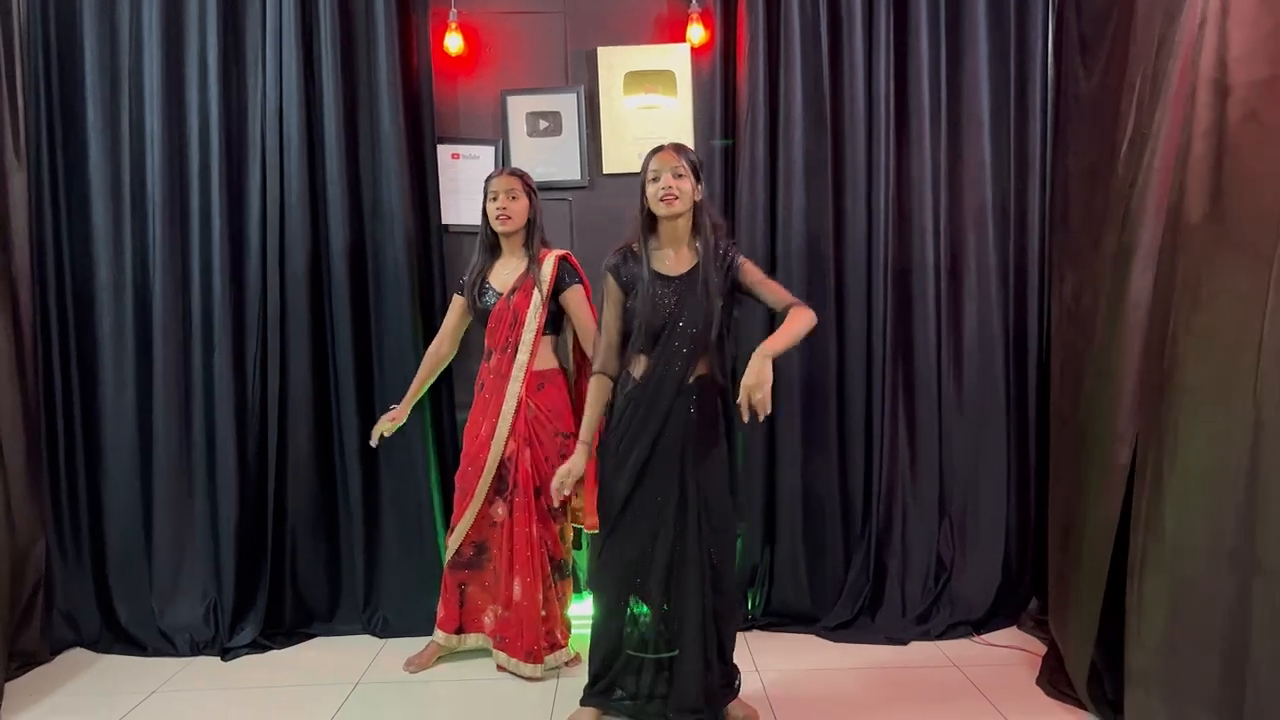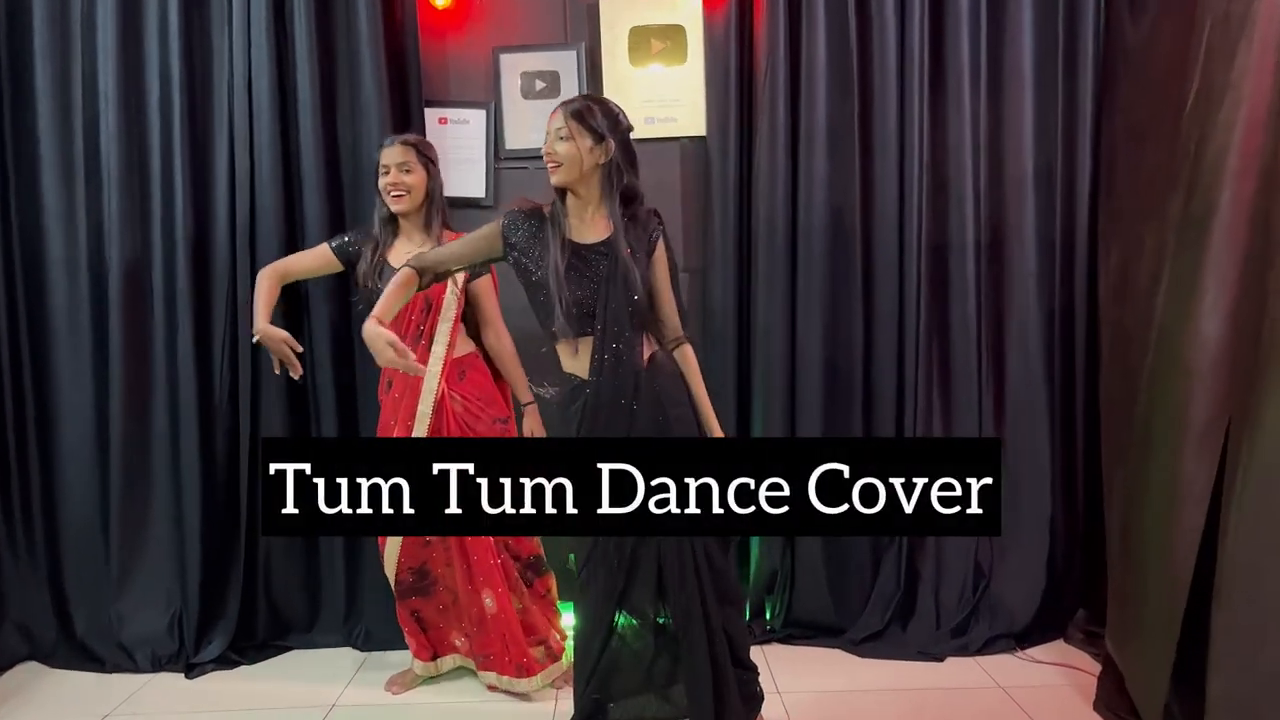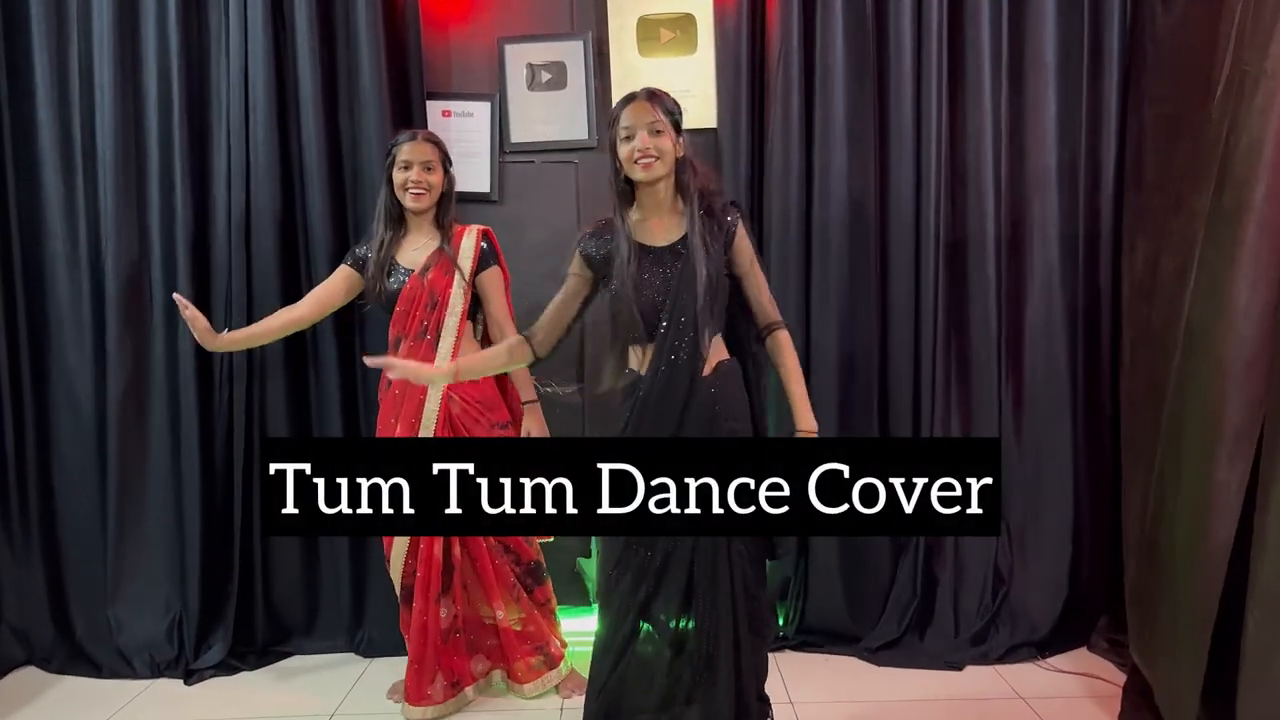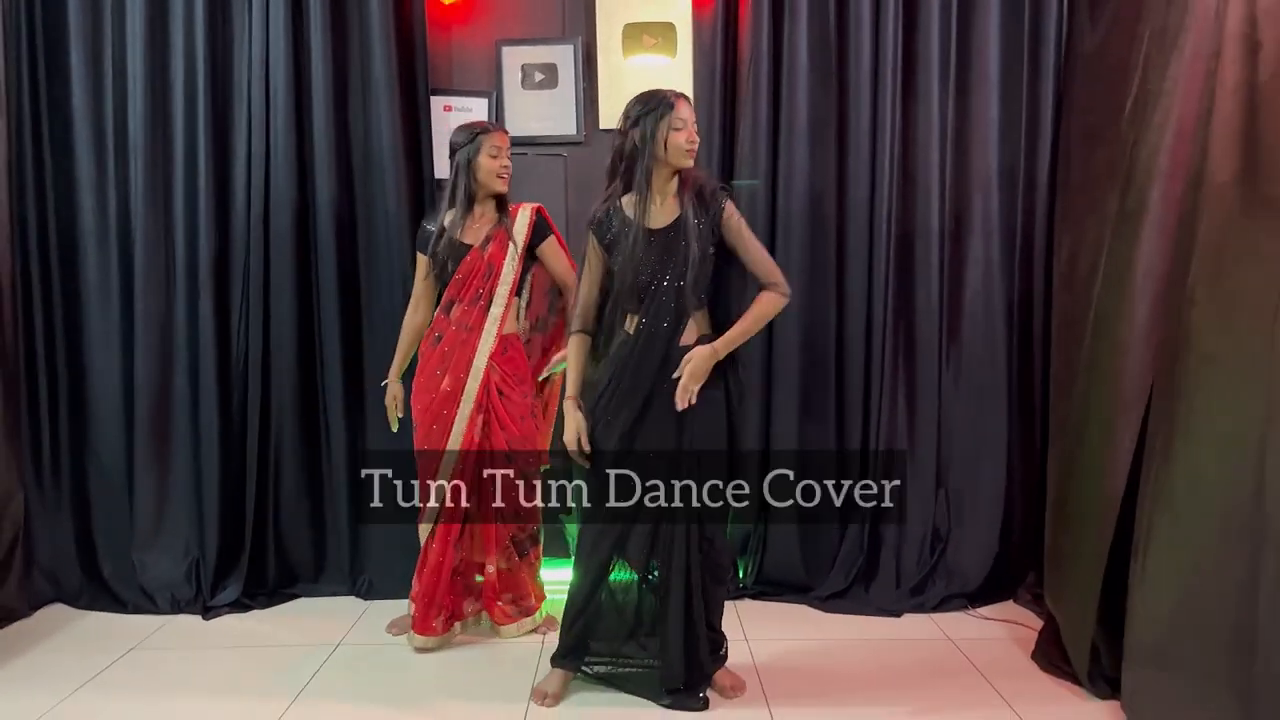
dt=1s
person 1, frame 1
left shoulder: (723, 259)
right shoulder: (626, 264)
left elbow: (802, 312)
right elbow: (607, 362)
left wrist: (764, 354)
right wrist: (584, 446)
left hip: (699, 417)
right hip: (636, 418)
left knee: (704, 552)
right knee: (626, 551)
person 1, frame 2
left shoulder: (643, 229)
right shoulder: (527, 228)
left elbow: (674, 336)
right elbow: (421, 267)
left wrist: (713, 430)
right wrist: (375, 322)
left hip: (660, 401)
right hip: (590, 410)
left knee: (694, 553)
right knee: (609, 562)
person 1, frame 3
left shoulder: (720, 223)
right shoulder: (604, 242)
left elbow: (771, 325)
right elbow: (534, 341)
left wrist: (806, 425)
right wrist: (439, 371)
left hip: (716, 410)
right hip: (646, 416)
left knee: (724, 573)
right knee: (634, 577)
person 1, frame 4
left shoulder: (712, 206)
right shoulder: (610, 220)
left elbow: (776, 288)
right elbow: (584, 321)
left wrist: (714, 350)
right wrist: (572, 403)
left hip: (694, 380)
right hip: (625, 377)
left knee: (695, 520)
right knee: (608, 519)
left ankle: (701, 655)
right ankle: (574, 654)
person 2, frame 1
left shoulder: (557, 266)
right shoulder: (478, 272)
left elbow: (592, 338)
right elbow: (445, 342)
right wrist: (405, 403)
left hip: (542, 402)
right hip: (490, 404)
left knee: (539, 520)
right knee: (473, 515)
left ankle: (539, 638)
right ankle: (453, 630)
person 2, frame 2
right shoulder: (364, 248)
left elbow: (494, 333)
right elbow: (272, 273)
left wrist: (529, 404)
right wrist: (262, 324)
left hip: (467, 398)
right hip: (402, 403)
left knee: (494, 526)
right knee: (409, 531)
left ankle: (533, 651)
right ankle: (432, 651)
person 2, frame 3
left shoulder: (473, 244)
right shoulder: (374, 253)
left elbow: (503, 330)
right elbow: (304, 312)
left wrist: (530, 404)
right wrist: (222, 340)
left hip: (470, 401)
right hip: (404, 405)
left knee: (496, 534)
right knee: (416, 541)
left ankle: (541, 658)
right ankle: (438, 667)
person 2, frame 4
left shoulder: (526, 221)
right shoulder: (437, 230)
left elbow: (573, 286)
right elbow: (420, 308)
left wrist: (569, 345)
right wrist: (395, 375)
left hip: (503, 368)
right hip: (443, 367)
left knee: (508, 484)
right knee: (445, 485)
left ankle: (513, 604)
right ankle: (437, 604)
